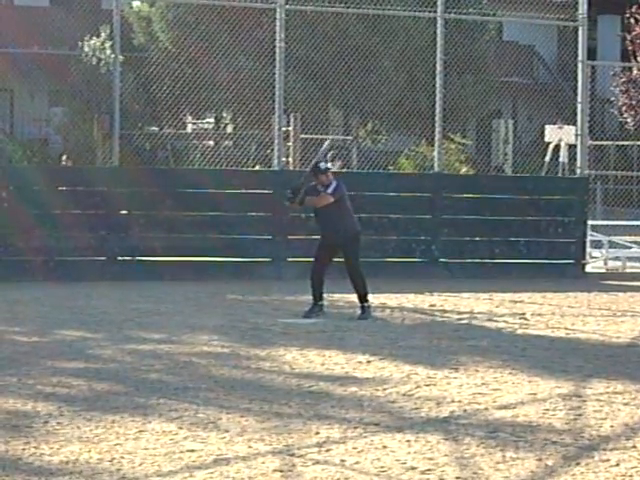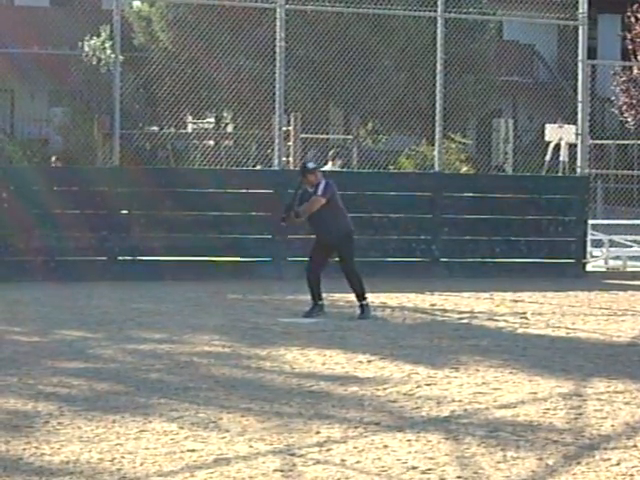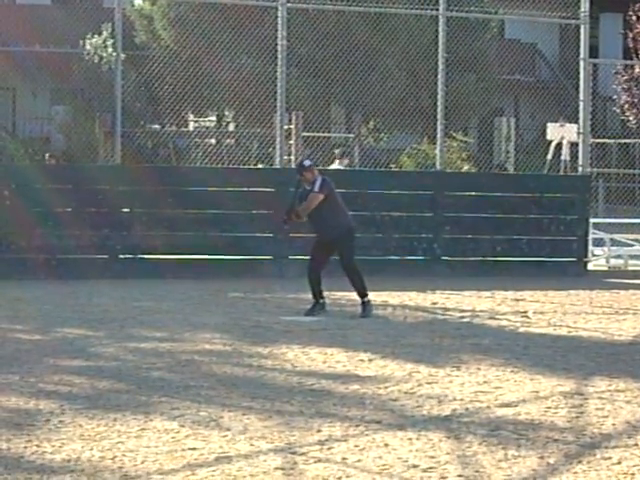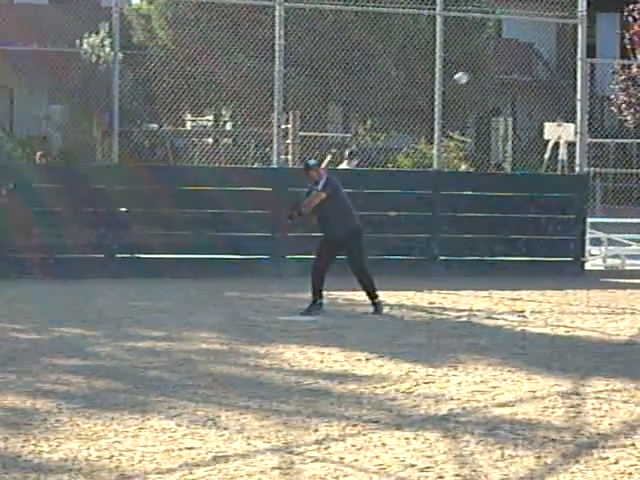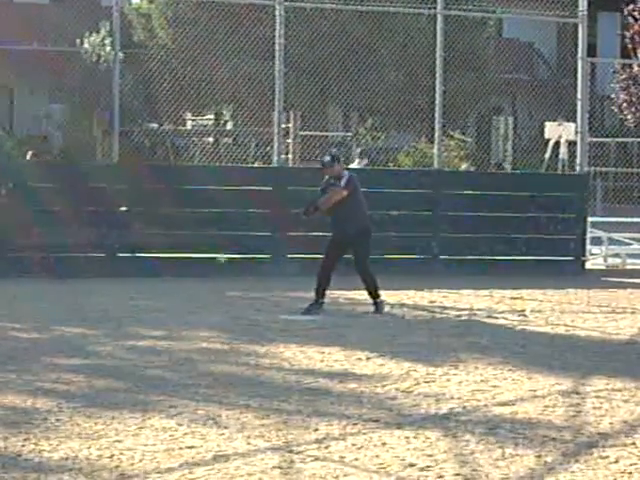
dt=0.3s
person 1, frame 1
left shoulder: (337, 186)
right shoulder: (311, 188)
left elbow: (319, 202)
right elbow: (298, 204)
left wrist: (301, 199)
right wrist: (294, 197)
left hip: (349, 235)
right hip: (328, 237)
left knee: (353, 269)
right knee: (317, 269)
left ankle: (365, 306)
right ankle: (317, 305)
person 1, frame 2
left shoulder: (327, 185)
right shoulder: (304, 194)
left elbow: (313, 206)
right elbow: (300, 216)
left wrist: (296, 212)
right wrist: (292, 215)
left hip: (343, 235)
right hip: (323, 238)
left knee: (349, 269)
right knee: (312, 270)
left ankle: (364, 304)
right ankle: (318, 304)
person 1, frame 3
left shoulder: (323, 182)
right shoulder: (303, 193)
left elbow: (312, 203)
right elbow: (303, 215)
left wrist: (295, 213)
right wrist: (295, 215)
left hip: (343, 231)
right hip: (324, 236)
left knee: (348, 265)
right knee: (313, 268)
left ankle: (365, 301)
right ankle: (319, 302)
person 1, frame 4
left shoulder: (328, 181)
right shoulder: (312, 191)
left elbow: (314, 201)
right elbow: (310, 212)
left wrist: (297, 212)
right wrist: (299, 211)
left hip: (351, 232)
right hip: (331, 236)
left knee: (358, 266)
right knee: (318, 267)
left ankle: (375, 300)
right ankle: (317, 302)
person 1, frame 5
left shoulder: (349, 178)
right shoulder: (326, 185)
left elbow: (335, 197)
right elbow: (326, 206)
left wrist: (315, 207)
right wrist: (316, 207)
left hip: (360, 231)
right hip: (340, 233)
left knee: (362, 267)
right knee: (326, 266)
left ankle: (377, 300)
right ankle: (318, 301)
